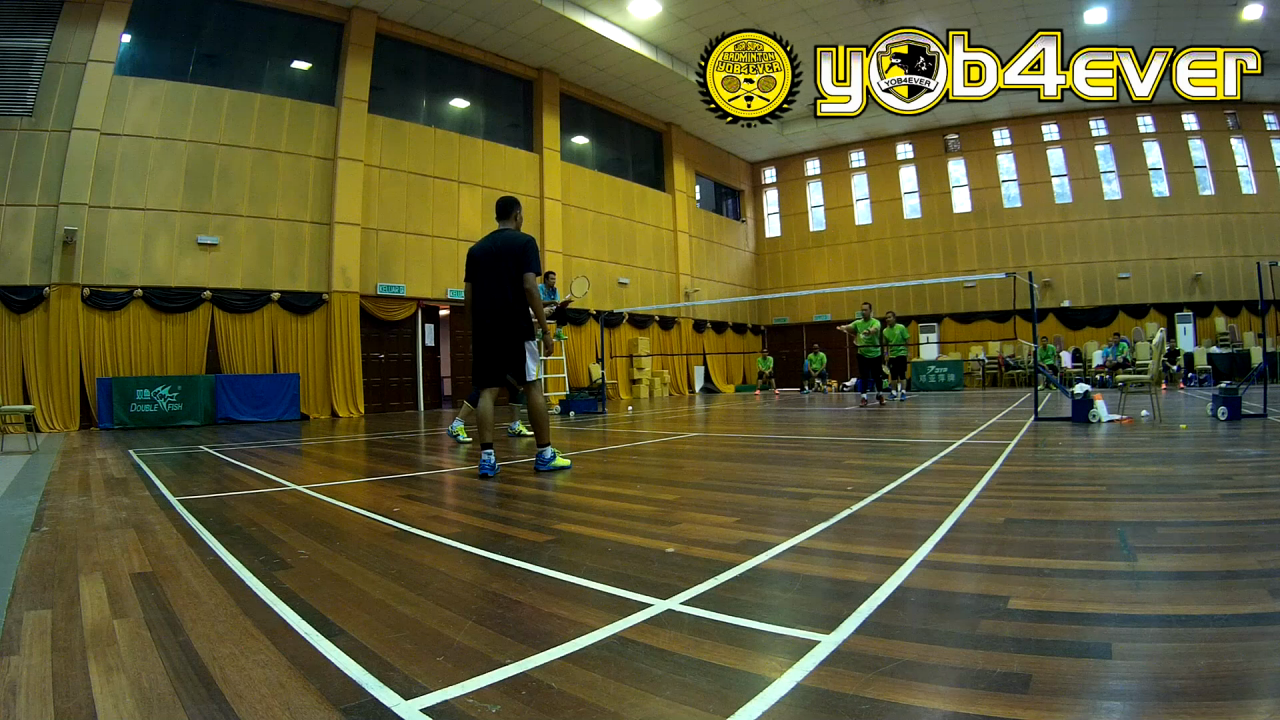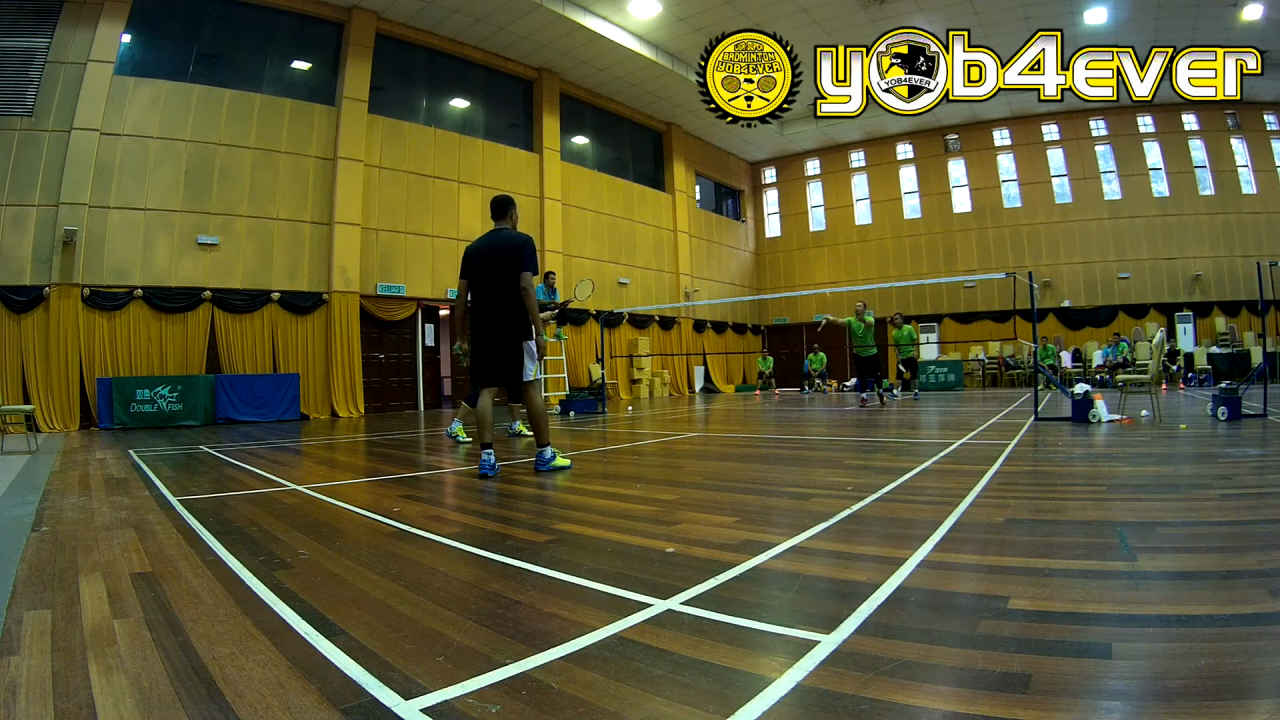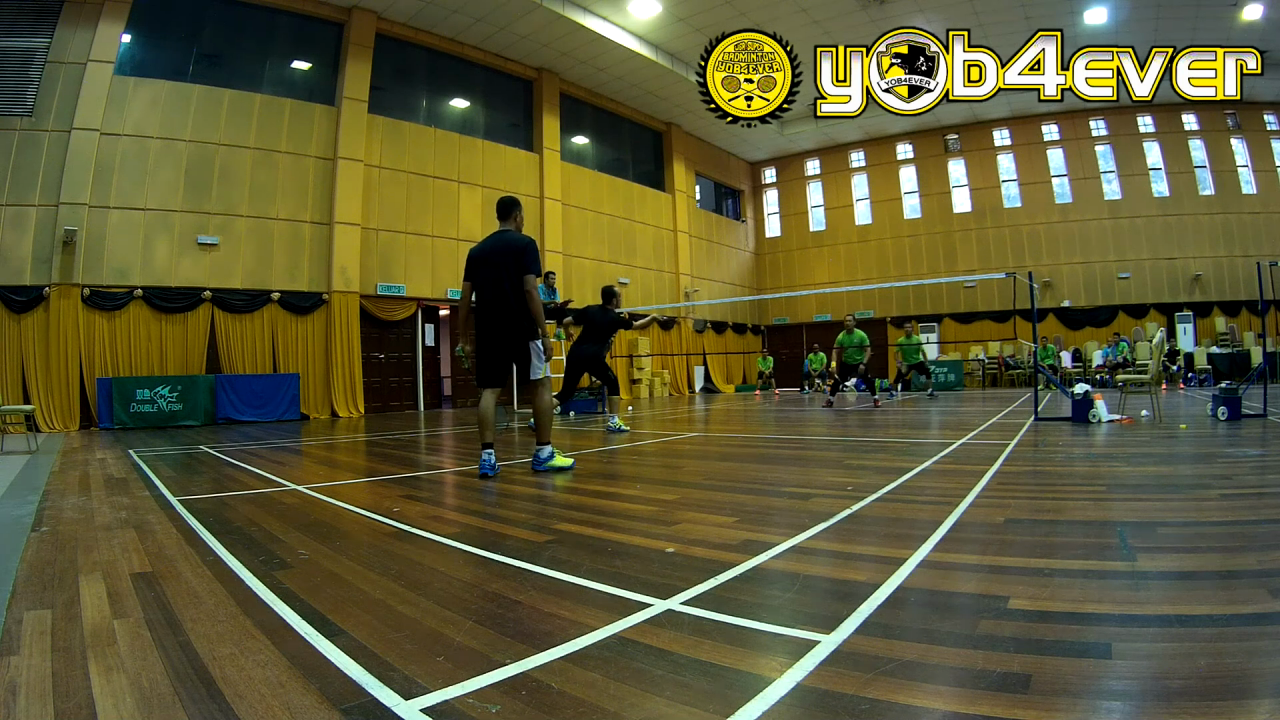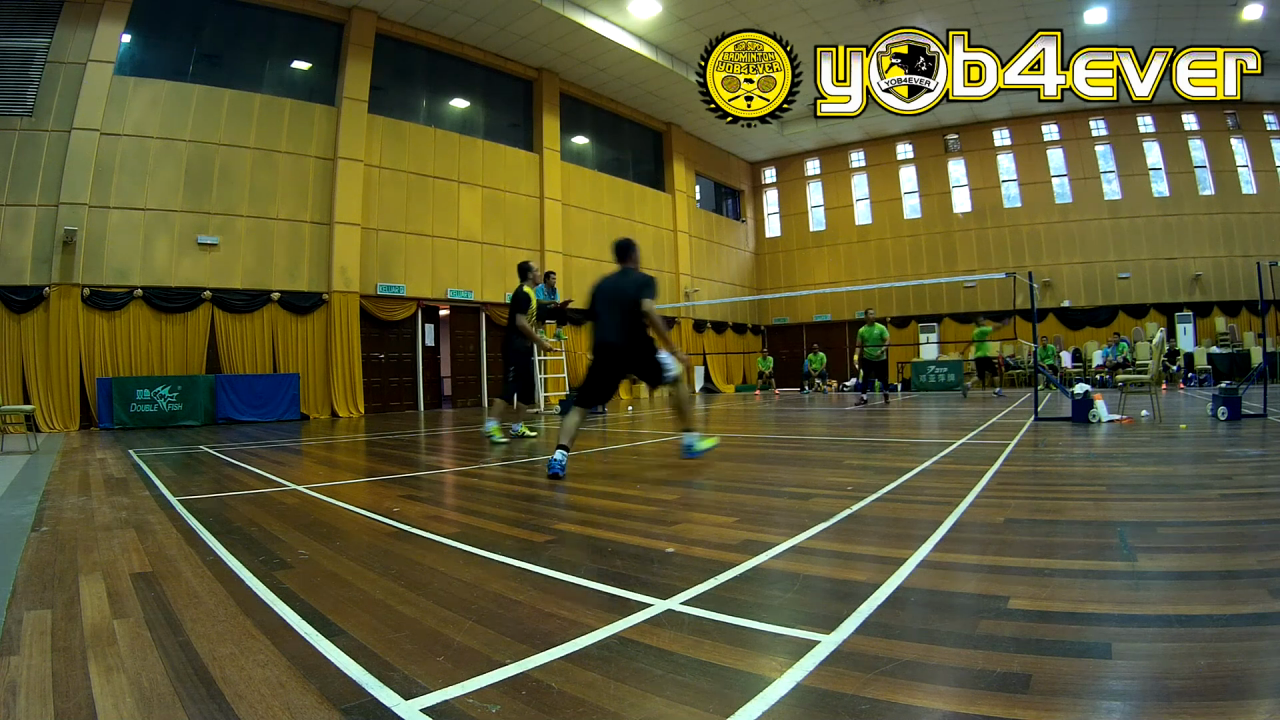
dt=1s
person 1, frame 1
left shoulder: (476, 249)
right shoulder: (524, 242)
left elbow: (469, 297)
right elbow: (530, 288)
left wrist: (477, 330)
right wrist: (545, 330)
left hip: (484, 331)
right hip: (516, 329)
left knee: (487, 391)
right knee: (533, 387)
left ankle: (487, 458)
right ankle: (545, 455)
person 1, frame 2
left shoulder: (473, 248)
right shoulder: (522, 242)
left elbow: (461, 296)
right elbow: (526, 287)
left wrist: (461, 338)
right wrist: (539, 332)
left hip: (483, 331)
right hip: (515, 329)
left knee: (487, 391)
right knee: (531, 388)
left ankle: (487, 457)
right ankle: (545, 455)
person 1, frame 3
left shoulder: (477, 250)
right shoulder: (524, 244)
left elbow: (465, 298)
right elbow: (530, 290)
left wrist: (464, 340)
right wrist: (545, 332)
left hip: (488, 332)
right hip: (520, 329)
left knee: (490, 392)
right knee: (541, 385)
left ankle: (487, 457)
right ankle: (544, 453)
person 1, frame 4
left shoulder: (601, 286)
right shoulder: (644, 280)
left elbow: (594, 321)
right elbow: (648, 310)
right wrist: (673, 348)
left hip: (606, 353)
right hip: (636, 347)
left knee: (581, 408)
right knee: (678, 378)
left ankle: (559, 456)
right ankle: (691, 439)
